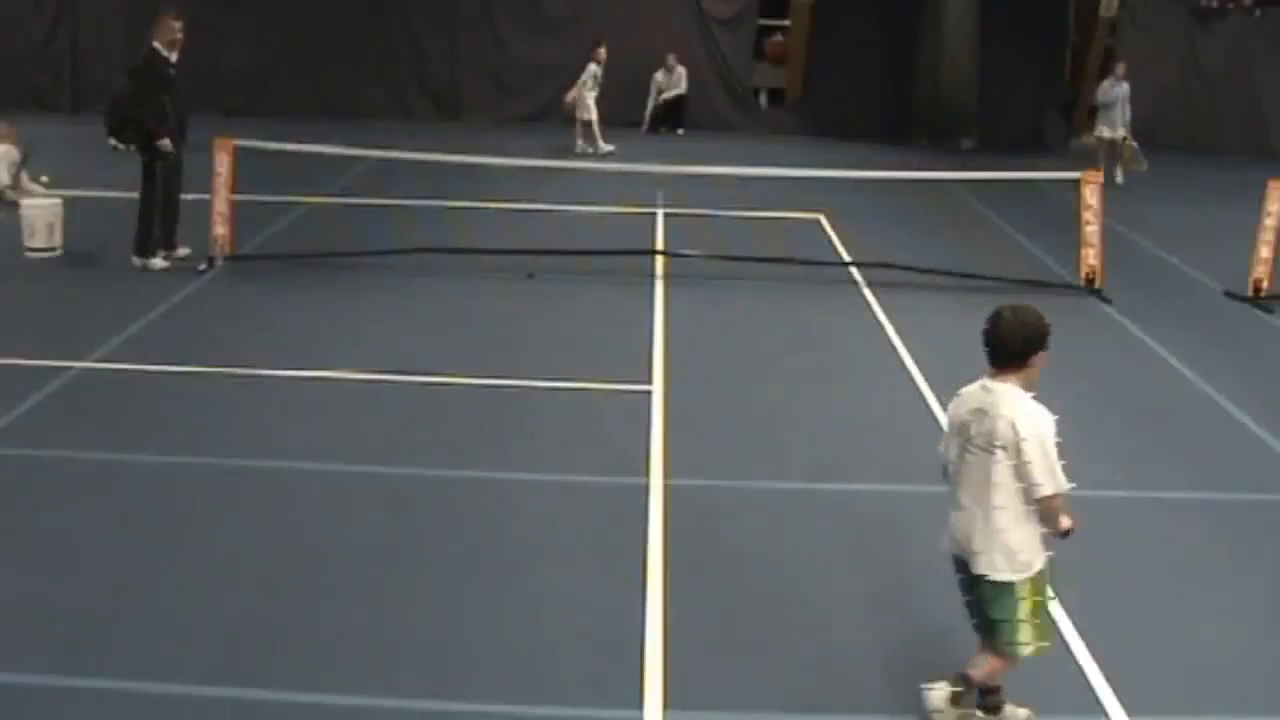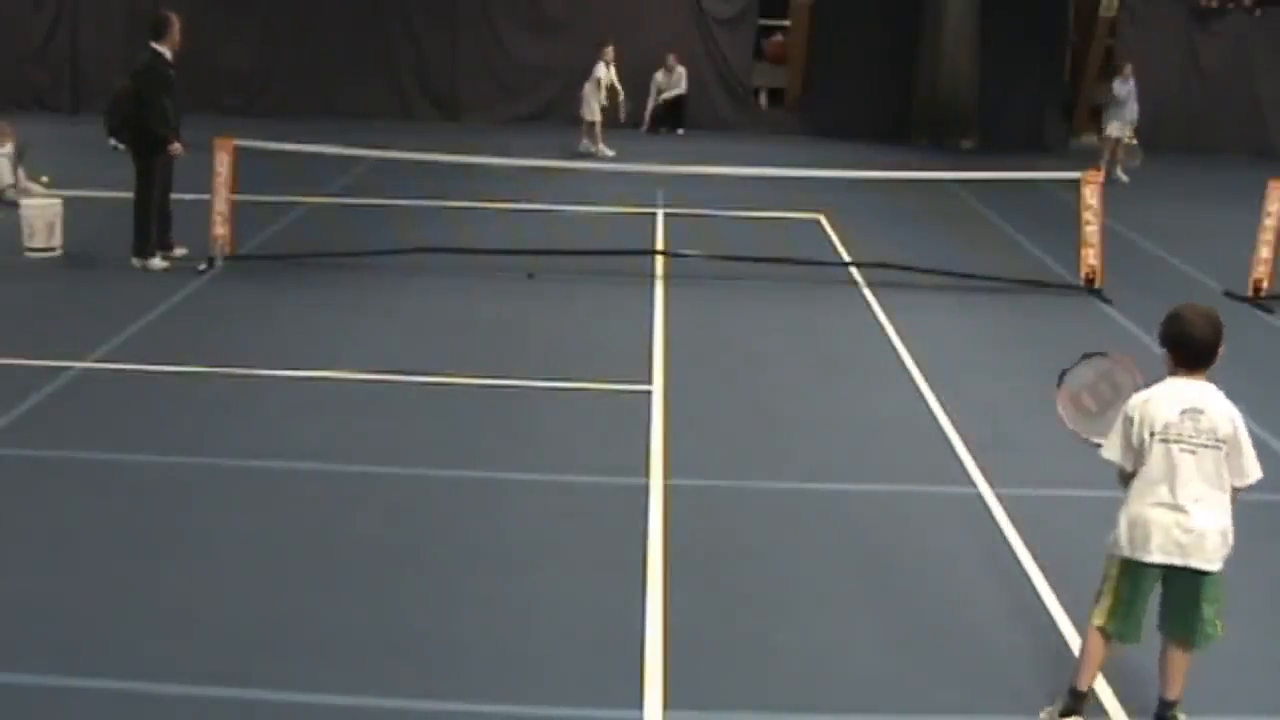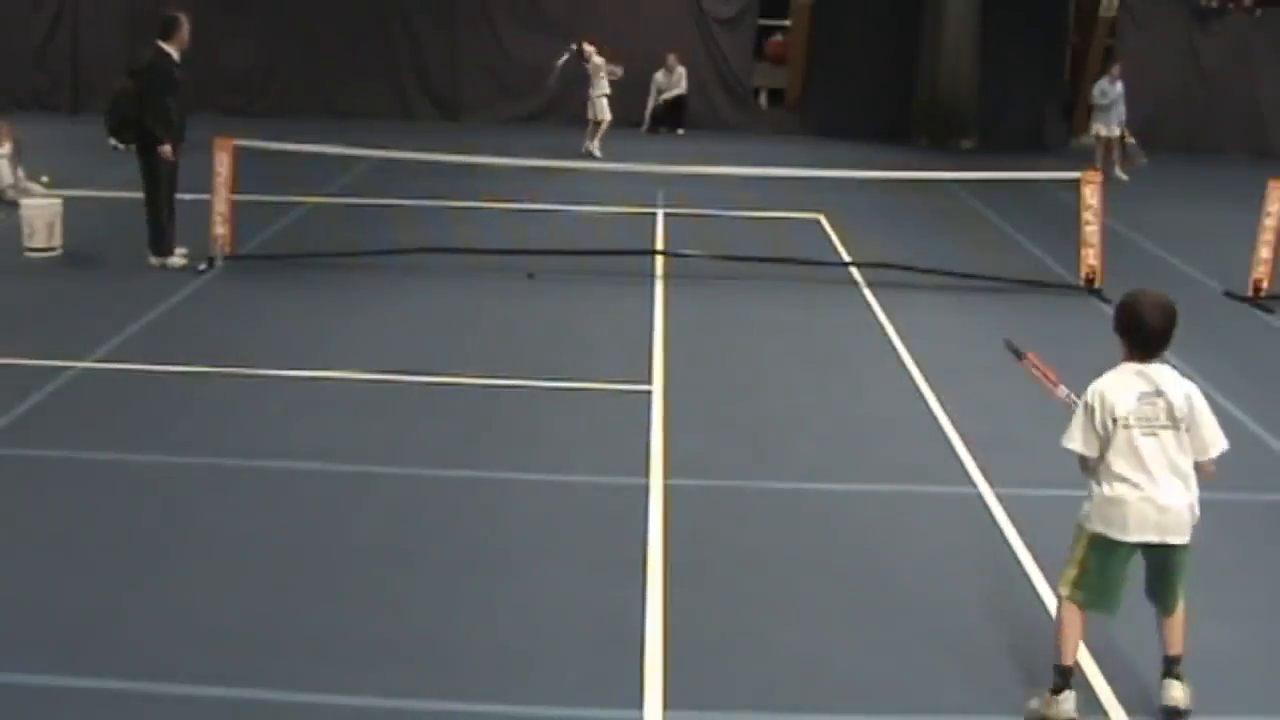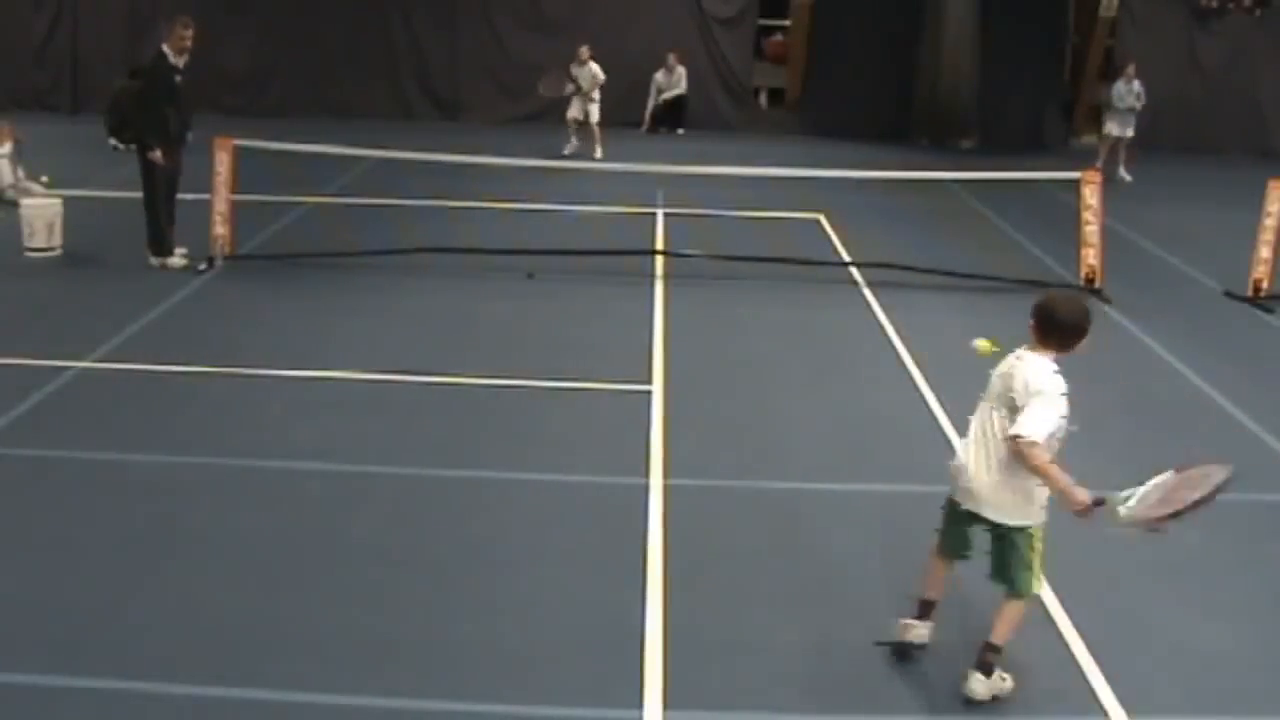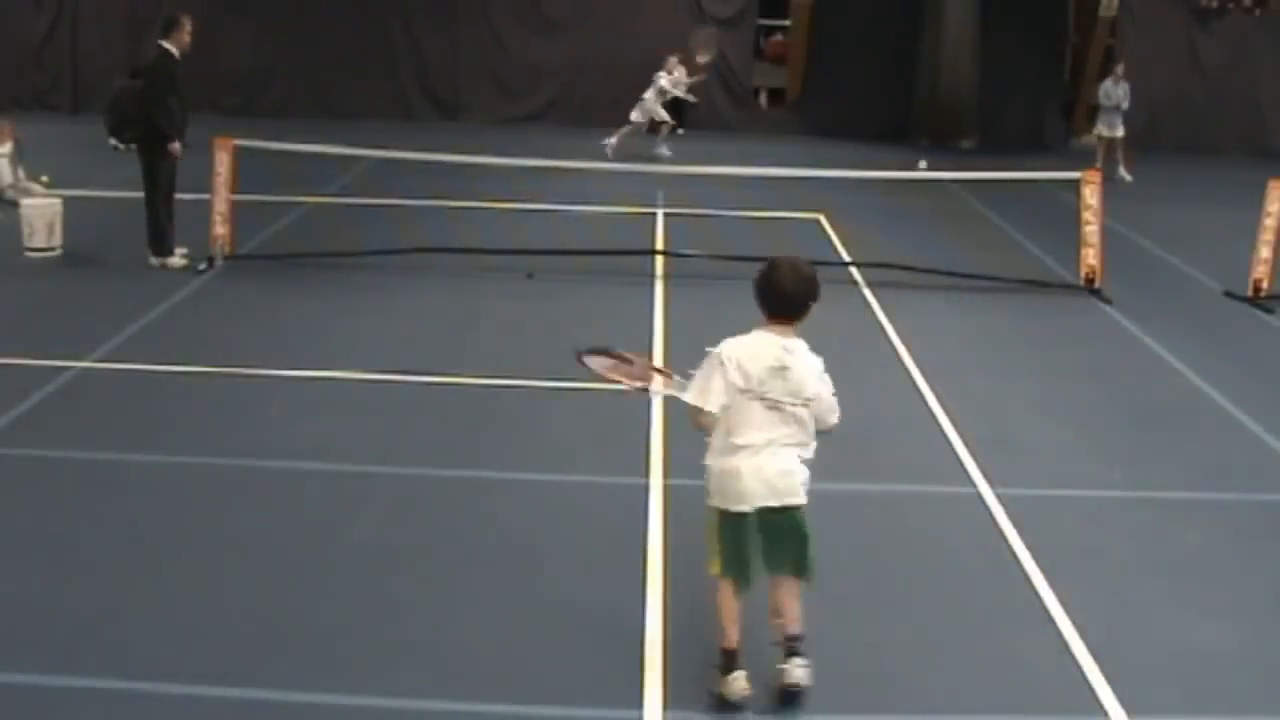
dt=1s
person 1, frame 1
left shoulder: (962, 401)
right shoulder: (1031, 417)
right elbow: (1047, 496)
right wrist: (1061, 521)
left hip: (966, 537)
right hip: (1009, 547)
left knee: (996, 631)
right knee: (1018, 641)
person 1, frame 2
left shoulder: (1142, 404)
right shoulder: (1227, 413)
left elbow: (1125, 475)
right elbow: (1235, 488)
left hip: (1144, 531)
right hip: (1202, 539)
left knee: (1104, 622)
right knee: (1181, 635)
person 1, frame 3
left shoulder: (1102, 390)
right shoulder: (1186, 391)
left elbow: (1088, 463)
right elbow: (1207, 466)
left hip: (1116, 513)
right hip: (1173, 514)
left knee: (1074, 597)
right knee: (1170, 599)
right ankle: (1174, 684)
person 1, frame 4
left shoulder: (1012, 362)
right shoulder: (1049, 385)
right elbow: (1023, 446)
right wrist: (1066, 489)
left hip: (969, 479)
right hip: (1013, 499)
left knee: (946, 549)
right knee: (1020, 587)
left ankle: (919, 622)
right ankle: (985, 672)
person 1, frame 5
left shoulder: (729, 352)
right shoulder: (812, 366)
left elbow: (703, 420)
right elbow: (824, 423)
left hip: (734, 479)
right hip: (787, 482)
left knee: (729, 577)
right knee: (787, 574)
left ankle: (732, 671)
right ankle: (794, 659)
person 2, frame 1
left shoulder: (170, 62)
right shoulder: (149, 63)
right elbow: (140, 104)
right wrist: (157, 136)
left hip: (173, 139)
right hip: (157, 142)
left knee: (171, 194)
right knee: (153, 195)
left ankle: (167, 244)
right ankle: (143, 252)
person 2, frame 2
left shoulder: (161, 62)
right shoulder: (151, 65)
right elbow: (150, 109)
left wrist: (170, 138)
right wrist: (169, 139)
left hip: (161, 141)
right hip: (150, 143)
left knee: (162, 194)
right knee: (148, 196)
left ankle: (163, 244)
right ankle: (143, 253)
person 2, frame 3
left shoulder: (168, 61)
right shoulder: (156, 64)
right elbow: (151, 106)
right wrist: (161, 140)
left hip: (169, 140)
right hip: (156, 143)
left knee: (167, 195)
right knee: (158, 197)
left ankle: (166, 245)
right ankle: (160, 252)
person 2, frame 4
left shoulder: (181, 64)
right shoulder: (156, 68)
right elbow: (146, 109)
left wrist: (185, 129)
right wrist: (151, 145)
left hip: (174, 141)
right hip: (157, 144)
left knee: (169, 195)
right knee: (157, 197)
left ankle: (166, 245)
right ankle: (160, 252)
person 2, frame 5
left shoulder: (167, 60)
right shoulder: (162, 63)
right elbow: (157, 104)
left wrist: (173, 136)
right wrist: (171, 138)
left hip: (164, 139)
right hip: (158, 141)
left knee: (165, 194)
right knee: (158, 195)
left ankle: (166, 245)
right ankle: (160, 252)
